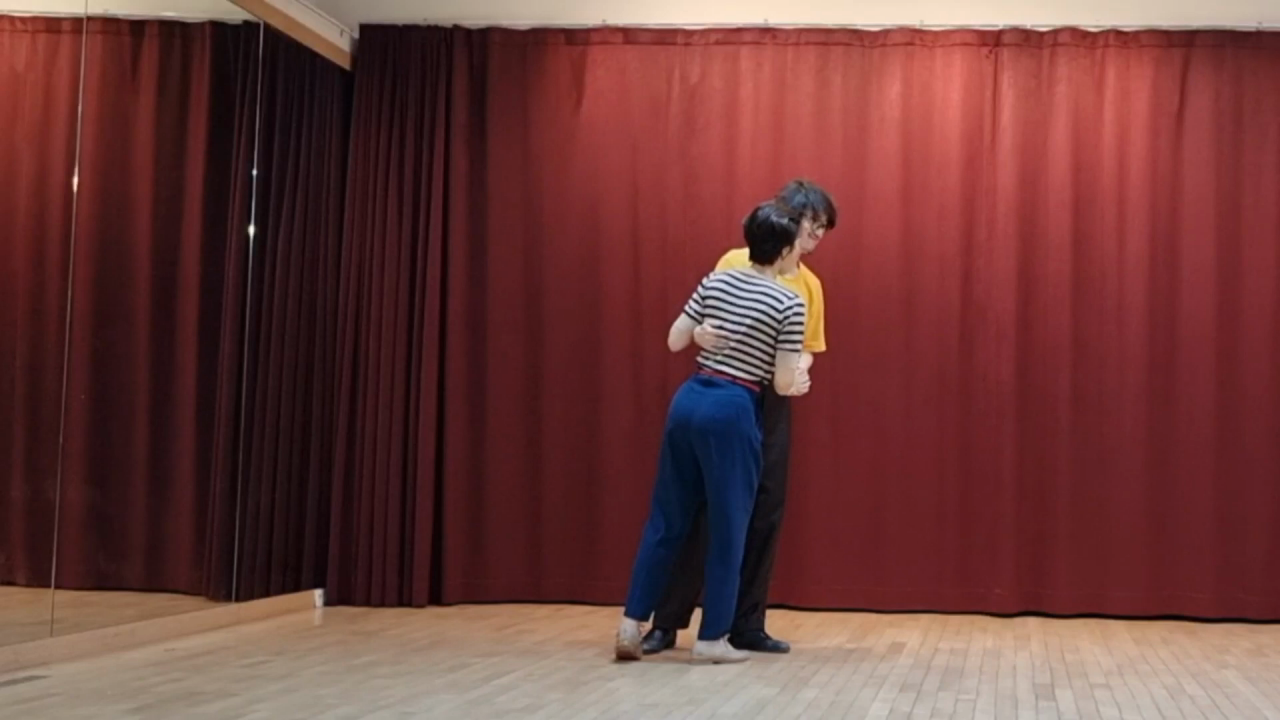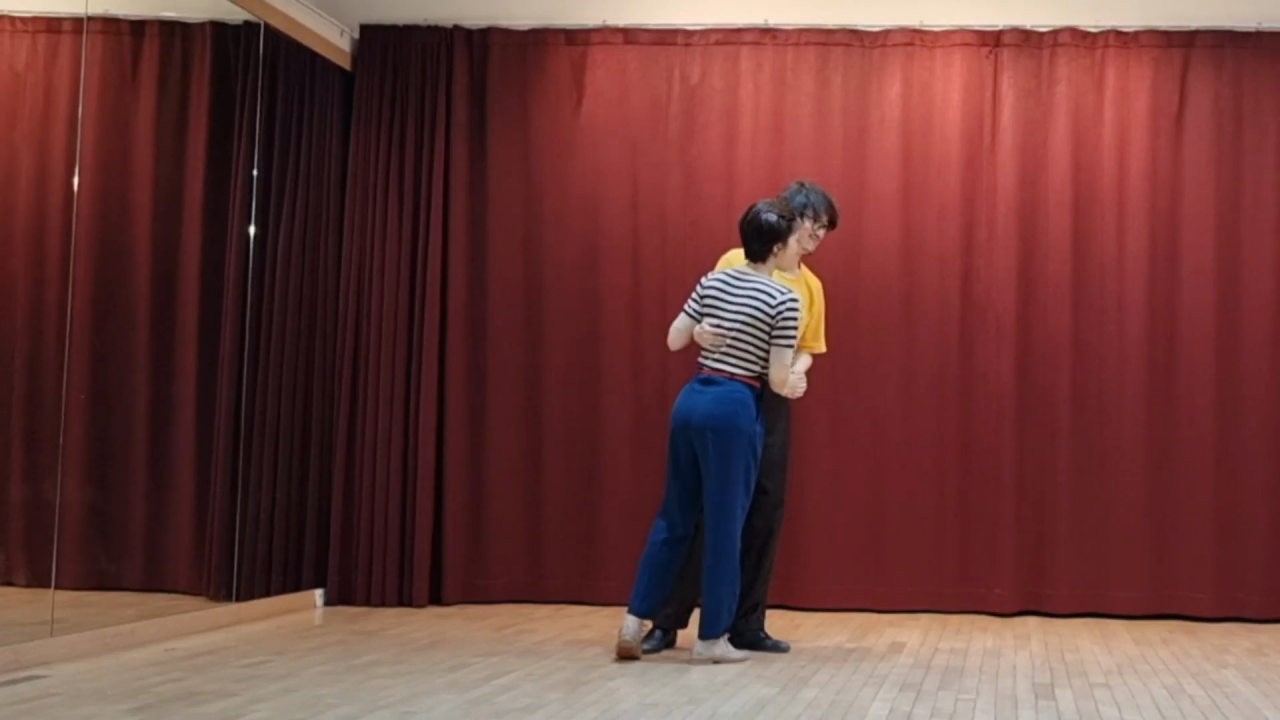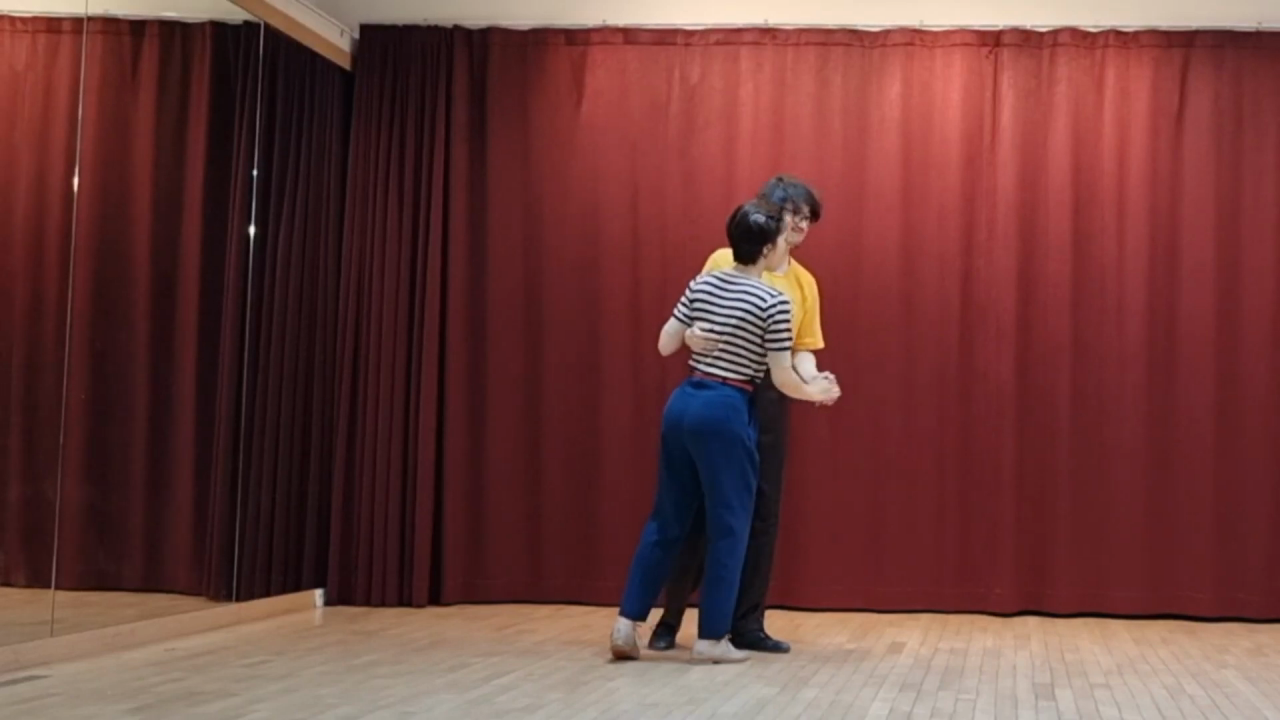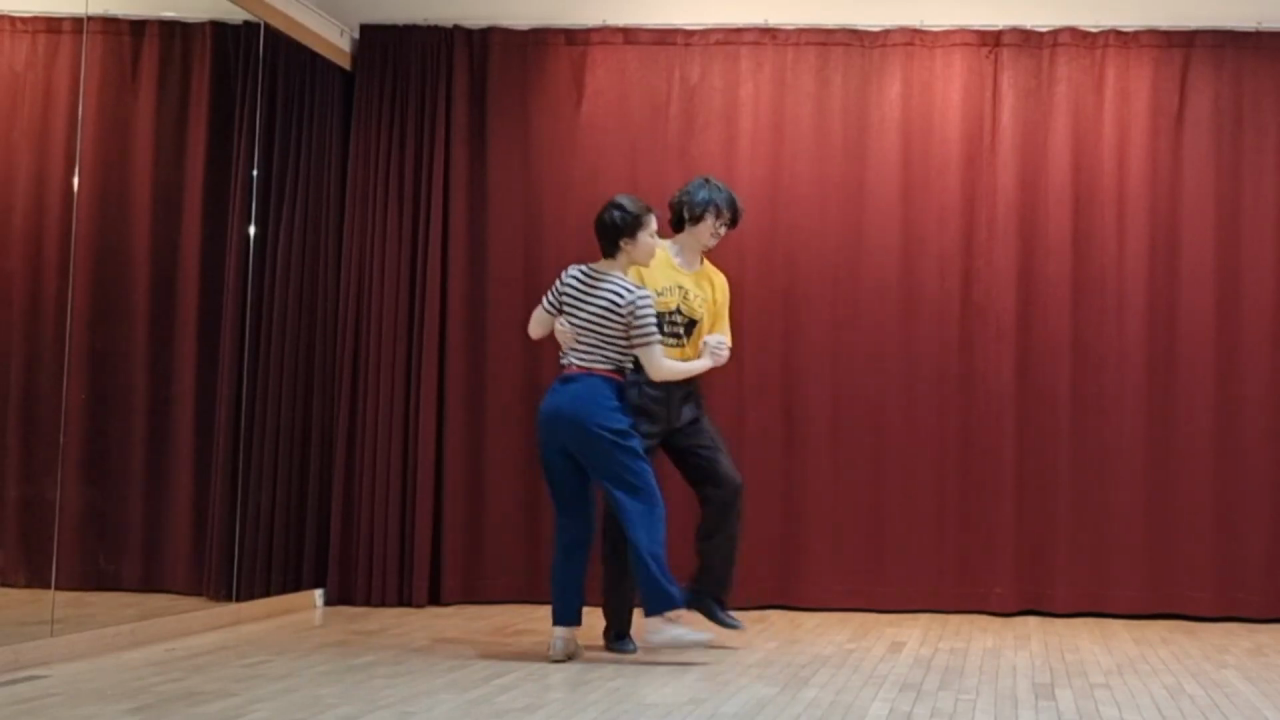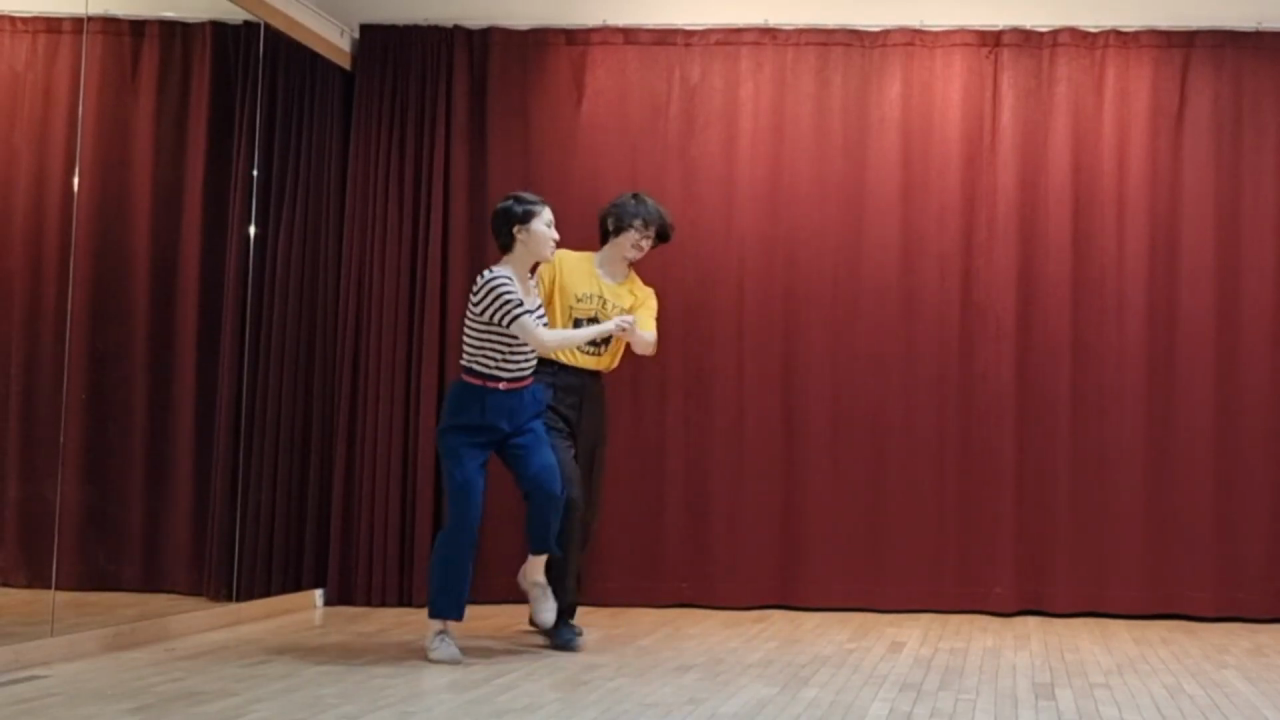
dt=0.7s
person 1, frame 1
left shoulder: (811, 286)
right shoulder: (737, 262)
left elbow: (807, 348)
right elbow: (698, 319)
left wrist: (797, 373)
right wrist: (701, 334)
left hip: (772, 405)
left knee: (765, 512)
right knee: (702, 508)
left ankle: (747, 625)
right ankle: (667, 621)
person 1, frame 2
left shoulder: (812, 287)
right shoulder: (737, 262)
left elbow: (806, 349)
right elbow: (700, 318)
left wrist: (794, 374)
right wrist: (699, 332)
left hip: (772, 405)
left knee: (764, 512)
left ankle: (747, 624)
right ankle: (667, 621)
person 1, frame 3
left shoulder: (804, 282)
right shoulder: (725, 262)
left elbow: (803, 348)
right elbow: (690, 320)
left wrist: (813, 379)
right wrist: (691, 335)
left hip: (768, 400)
left knee: (762, 512)
left ankle: (746, 624)
right ankle: (670, 618)
person 1, frame 4
left shoulder: (717, 282)
right shoulder: (638, 260)
left elbow: (721, 346)
left wrist: (719, 346)
right wrist: (564, 325)
left hip: (683, 394)
right hip: (632, 390)
left knee: (725, 482)
left ankle: (708, 591)
right ankle: (617, 625)
person 1, frame 5
left shoulder: (642, 296)
right shoulder: (563, 264)
left elbow: (649, 344)
left wrist: (629, 331)
left hip: (590, 395)
right hip: (547, 386)
left knee: (582, 505)
right knee: (565, 494)
left ankle: (551, 607)
right ankle: (558, 611)
person 2, frame 1
left shoulder: (715, 281)
right shoulder: (790, 304)
left elbow: (675, 341)
right elbow: (782, 383)
right wrist: (799, 384)
left hip: (689, 399)
right hip: (732, 412)
left knee: (668, 515)
right knee: (729, 523)
left ankle: (632, 623)
right ankle: (712, 637)
person 2, frame 2
left shoulder: (712, 281)
right shoulder: (783, 300)
left elbow: (675, 340)
right elbow: (776, 378)
right wrist: (793, 387)
left hip: (691, 399)
right hip: (733, 409)
left knee: (675, 515)
right knee: (724, 521)
left ankle: (634, 621)
right ankle: (711, 637)
person 2, frame 3
left shoulder: (702, 284)
right shoulder: (774, 302)
left elbow: (665, 345)
right elbow: (781, 379)
right wrist: (815, 391)
left hip: (682, 402)
right hip: (724, 412)
left knee: (666, 518)
right knee: (729, 524)
left ankle: (627, 623)
right ankle: (711, 638)
person 2, frame 4
left shoulder: (572, 277)
right shoulder: (635, 299)
left elbow: (536, 328)
right elbow: (656, 370)
right wrist: (703, 361)
left hip: (557, 404)
right hip: (599, 408)
left knee: (572, 521)
right knee: (645, 510)
left ankle: (564, 631)
right ankle: (662, 617)
person 2, frame 5
left shoulder: (529, 284)
right shoulder: (493, 284)
right elbow: (541, 340)
right wrist: (605, 327)
left hip: (522, 405)
right hip: (472, 411)
left knee: (547, 486)
right knee: (463, 517)
left ankle: (534, 570)
right ankle: (440, 627)
